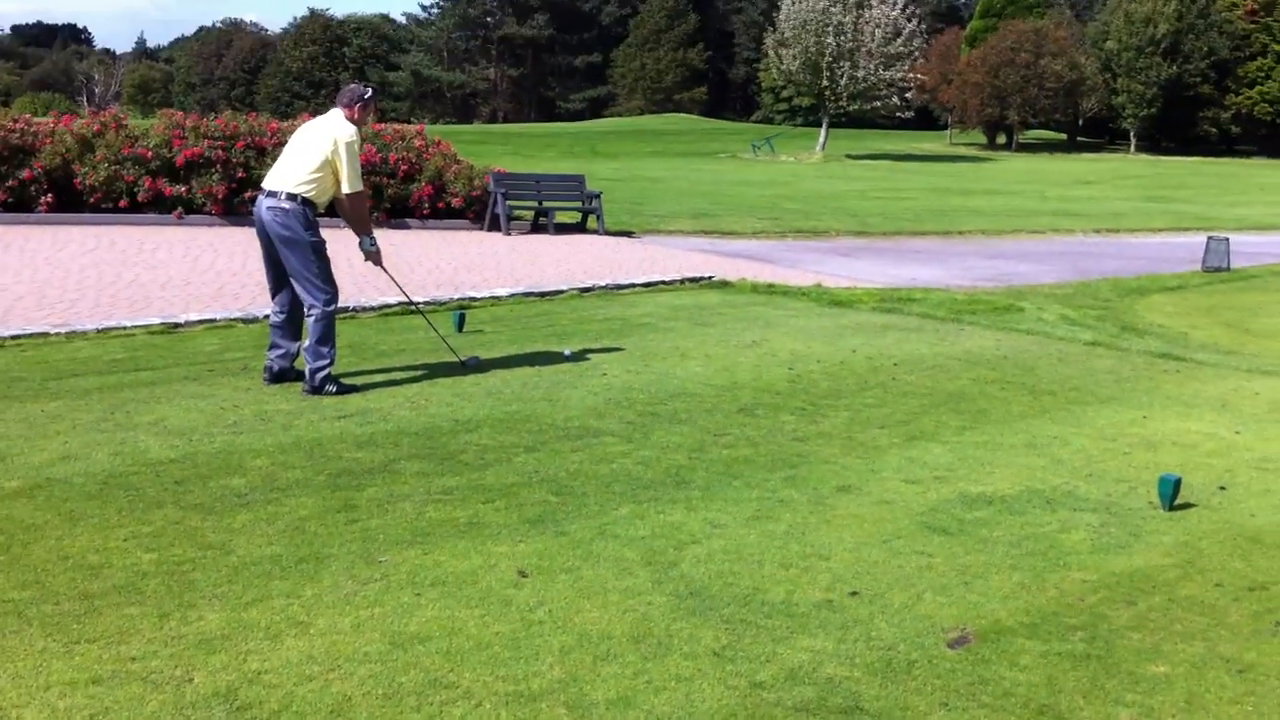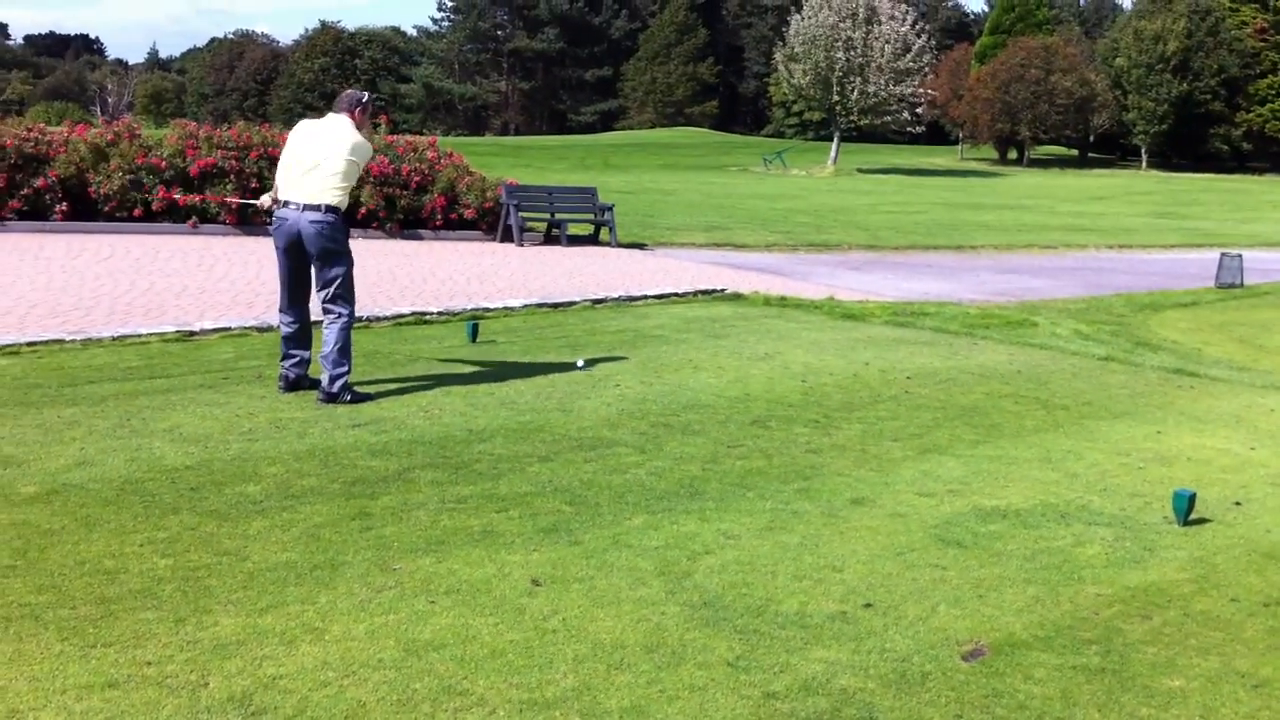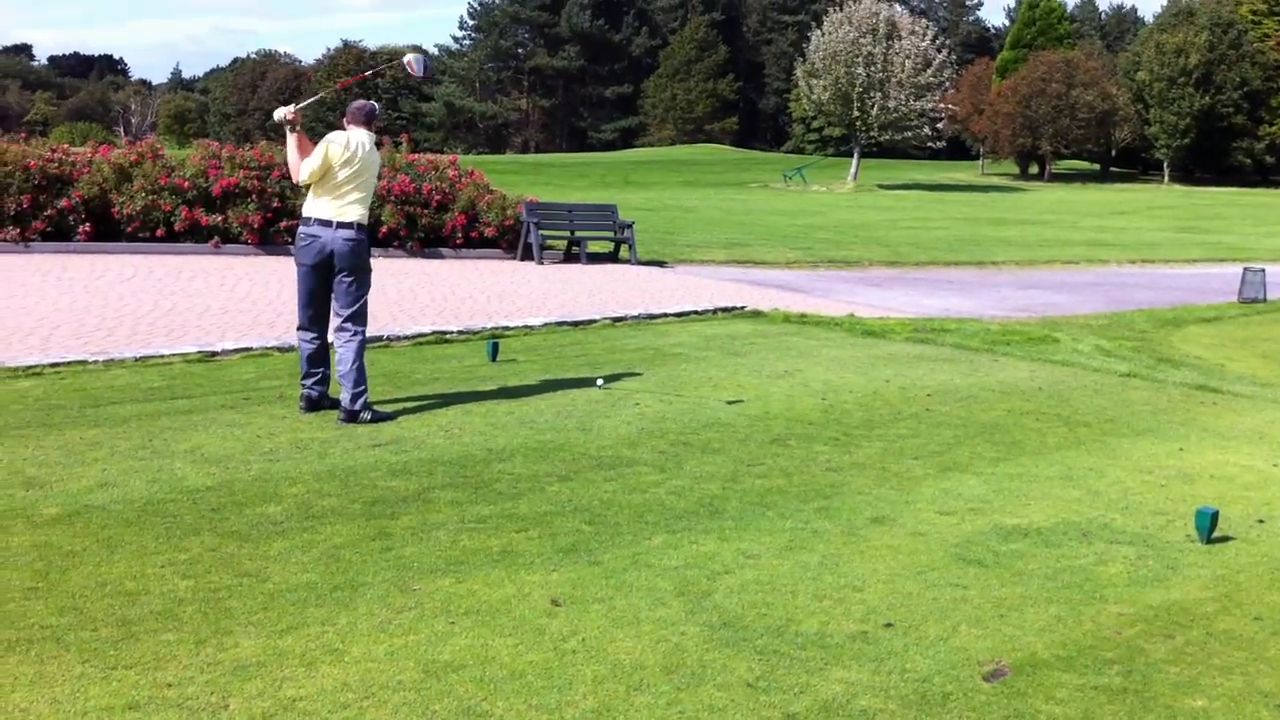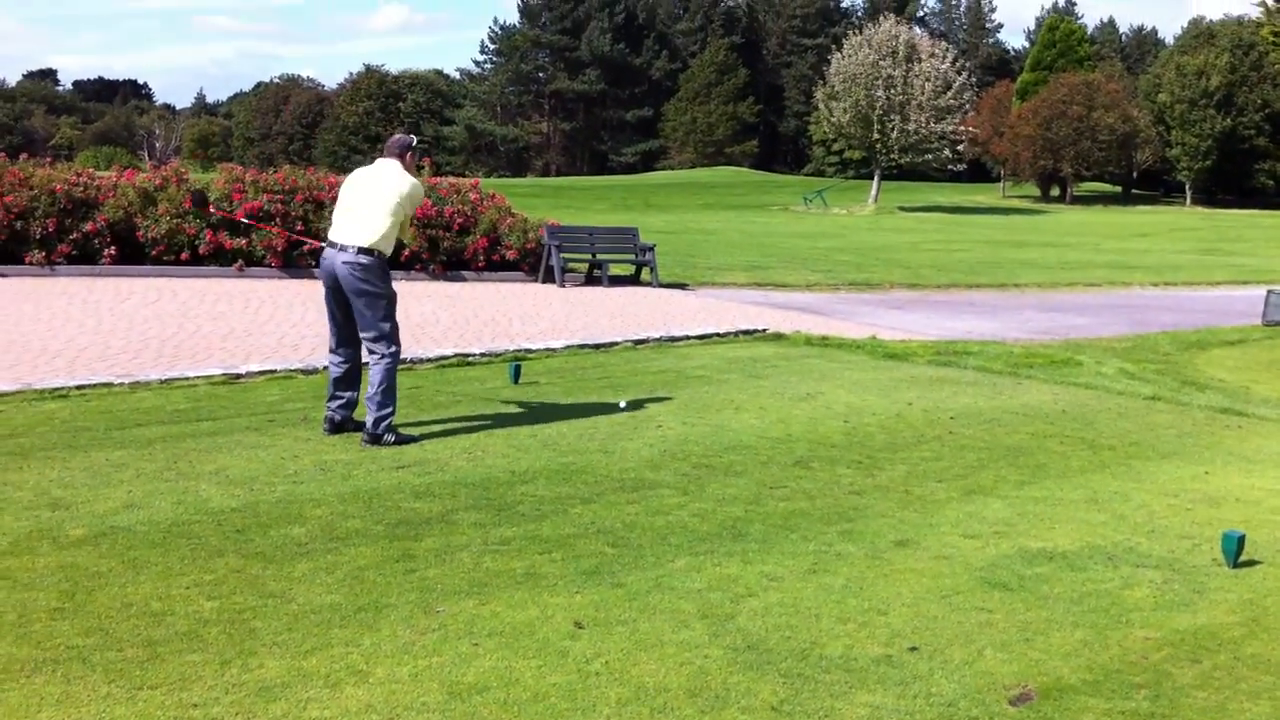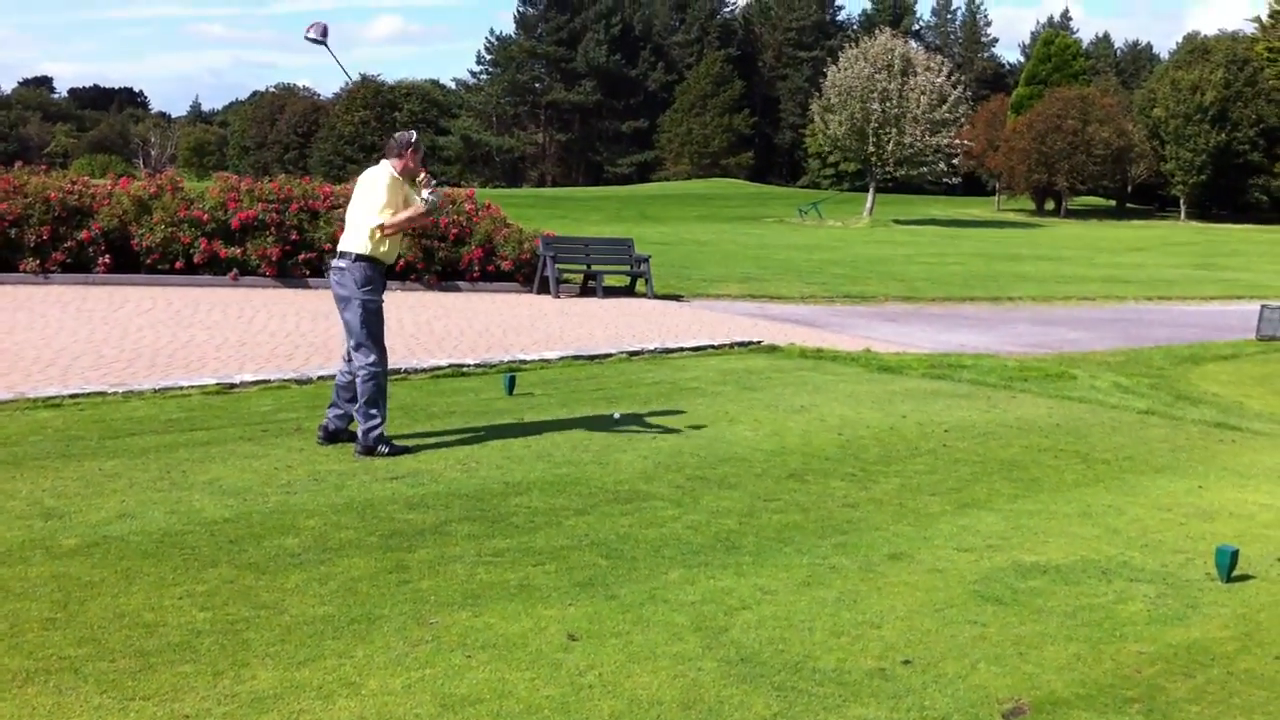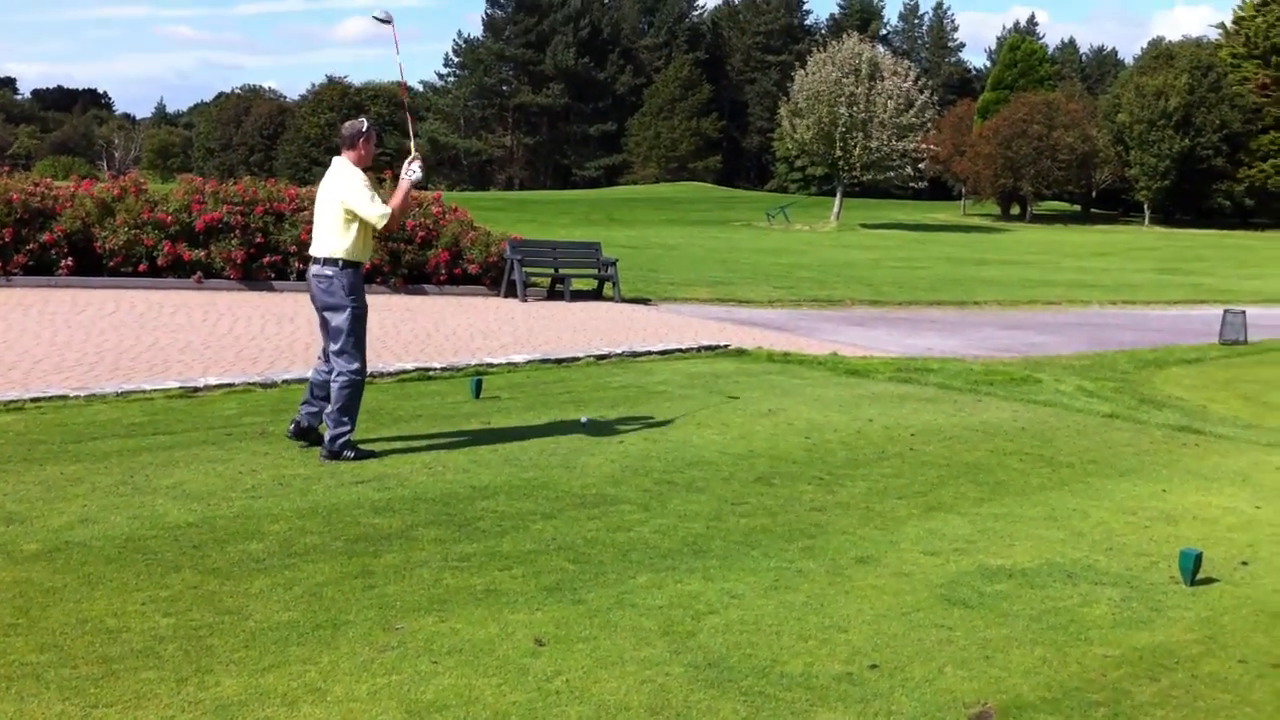
dt=0.4s
person 1, frame 1
left shoulder: (317, 125)
right shoulder: (346, 132)
left elbow: (337, 194)
right elbow: (353, 195)
left wrist: (360, 234)
right wrist: (368, 239)
left hip: (265, 205)
right hip: (290, 211)
left knee: (286, 294)
right knee: (321, 297)
left ankle: (278, 365)
right ankle: (318, 377)
person 1, frame 2
left shoulder: (304, 127)
right shoulder: (361, 146)
left elbow: (283, 175)
left wrist: (274, 198)
left hip: (285, 216)
right hip: (324, 221)
left knee: (292, 304)
right knee: (339, 307)
left ankle: (292, 373)
right ankle: (334, 385)
person 1, frame 3
left shoulder: (338, 140)
right shoulder: (373, 154)
left elbow: (302, 174)
right elbow: (320, 156)
left wrist: (292, 129)
right wrist: (296, 128)
left hip: (313, 233)
right hip: (350, 238)
left knee: (311, 322)
right knee: (350, 325)
left ankle: (312, 393)
right ankle: (353, 404)
person 1, frame 4
left shoulder: (359, 175)
right shoulder: (412, 186)
right elbow: (403, 235)
left hip: (332, 257)
right hip: (365, 264)
left knee: (343, 345)
right knee: (383, 347)
left ankle: (337, 415)
right ankle: (377, 427)
person 1, frame 5
left shoulder: (399, 184)
right shoulder: (378, 177)
left elbow: (416, 216)
right elbow: (383, 227)
left wrist: (426, 197)
right wrist: (421, 207)
left hip: (359, 271)
right hip: (357, 271)
left knee: (358, 354)
right knee: (370, 356)
left ankle: (335, 425)
right ankle: (370, 437)
person 1, frame 6
left shoulder: (340, 174)
right shoulder: (349, 178)
left elbow: (383, 212)
right elbow: (388, 219)
left wrist: (405, 180)
right wrist: (407, 181)
left hip: (324, 271)
right hip: (340, 274)
left knee: (332, 356)
right knee: (349, 362)
left ankle: (306, 422)
right ankle: (337, 441)
